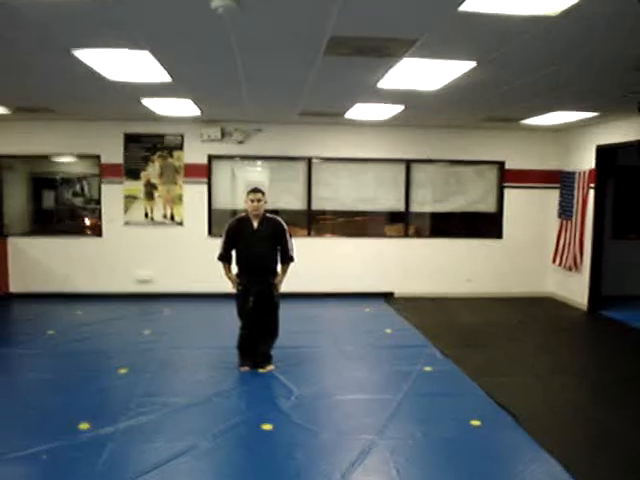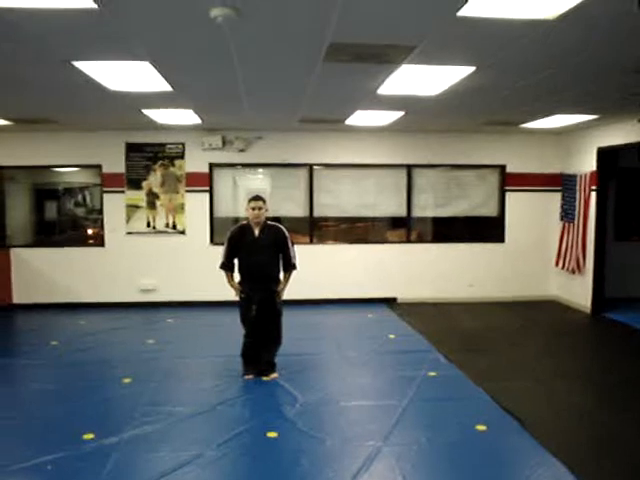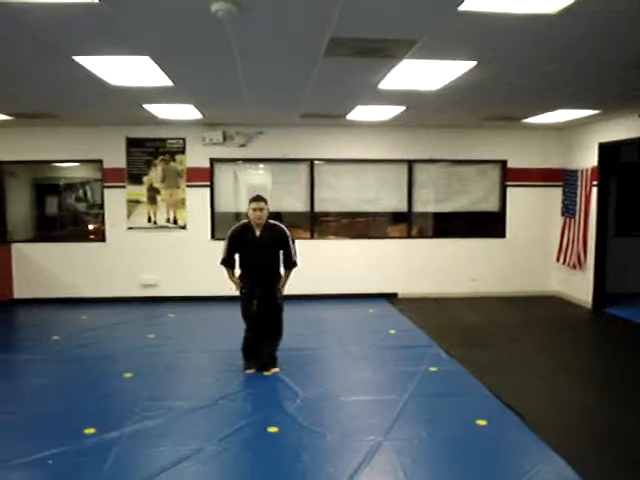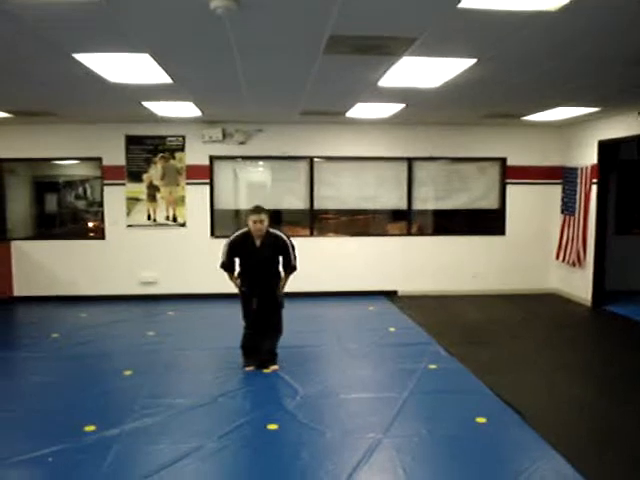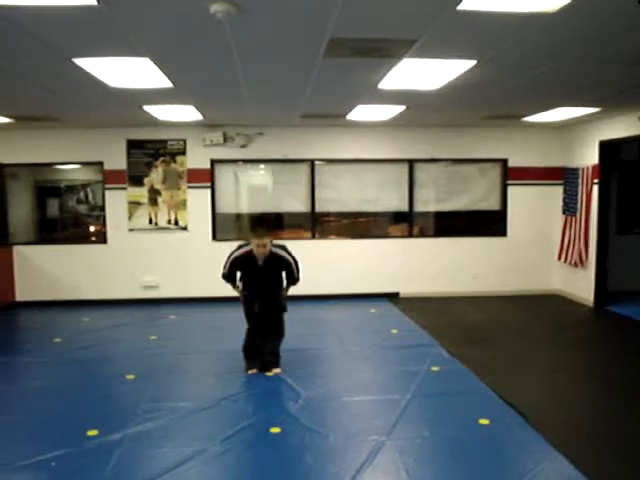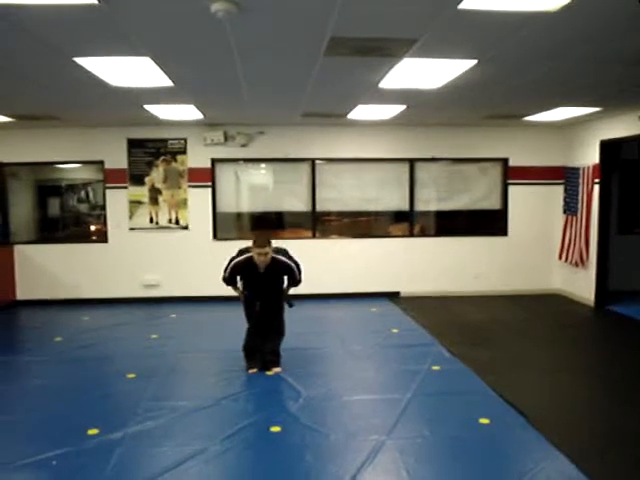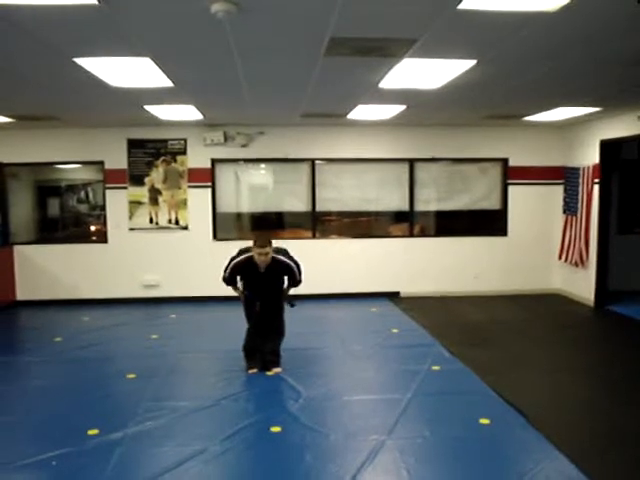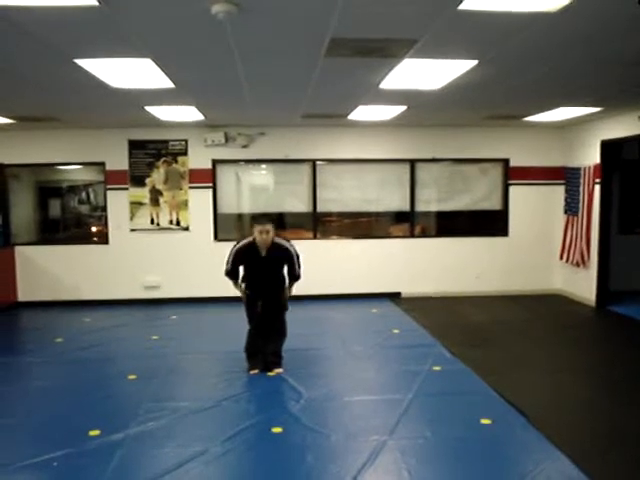
dt=0.2s
person 1, frame 1
left shoulder: (277, 224)
right shoulder: (235, 225)
left elbow: (287, 252)
right elbow: (225, 252)
left wrist: (281, 277)
right wrist: (230, 276)
left hip: (269, 283)
right hip: (244, 283)
left knee: (269, 324)
right knee: (247, 323)
left ankle: (263, 359)
right ankle: (246, 360)
person 1, frame 2
left shoulder: (278, 231)
right shoulder: (237, 233)
left elbow: (289, 260)
right elbow: (227, 261)
left wrist: (283, 284)
right wrist: (232, 284)
left hip: (271, 290)
right hip: (247, 291)
left knee: (272, 331)
right knee: (251, 331)
left ankle: (267, 367)
right ankle: (250, 368)
person 1, frame 3
left shoulder: (279, 230)
right shoulder: (237, 231)
left elbow: (290, 258)
right elbow: (228, 258)
left wrist: (283, 281)
right wrist: (233, 279)
left hip: (272, 286)
right hip: (248, 286)
left knee: (273, 326)
right knee: (252, 325)
left ankle: (269, 362)
right ankle: (251, 362)
person 1, frame 4
left shoulder: (280, 239)
right shoulder: (237, 239)
left elbow: (290, 263)
right elbow: (227, 261)
left wrist: (282, 283)
right wrist: (234, 281)
left hip: (272, 286)
right hip: (248, 286)
left knee: (273, 323)
right knee: (251, 322)
left ankle: (269, 359)
right ankle: (250, 359)
person 1, frame 5
left shoulder: (282, 256)
right shoulder: (239, 256)
left elbow: (294, 275)
right elbow: (227, 274)
left wrist: (284, 291)
right wrist: (238, 289)
left hip: (273, 293)
right hip: (250, 293)
left knee: (275, 326)
right knee: (254, 326)
left ankle: (271, 362)
right ankle: (252, 363)
person 1, frame 6
left shoulder: (284, 262)
right shoulder: (240, 261)
left elbow: (296, 278)
right elbow: (228, 277)
left wrist: (285, 292)
right wrist: (239, 291)
left hip: (274, 294)
right hip: (251, 294)
left knee: (276, 327)
right knee: (254, 326)
left ankle: (272, 362)
right ankle: (253, 362)
person 1, frame 7
left shoulder: (284, 261)
right shoulder: (240, 261)
left elbow: (296, 278)
right elbow: (228, 277)
left wrist: (286, 292)
right wrist: (239, 291)
left hip: (275, 295)
right hip: (251, 295)
left knee: (275, 327)
right knee: (254, 326)
left ankle: (272, 362)
right ankle: (253, 362)
person 1, frame 8
left shoulder: (285, 248)
right shoulder: (242, 248)
left elbow: (295, 272)
right elbow: (231, 269)
left wrist: (288, 289)
right wrist: (239, 288)
left hip: (276, 292)
right hip: (253, 293)
left knee: (277, 326)
right knee: (256, 326)
left ankle: (273, 362)
right ankle: (254, 363)
